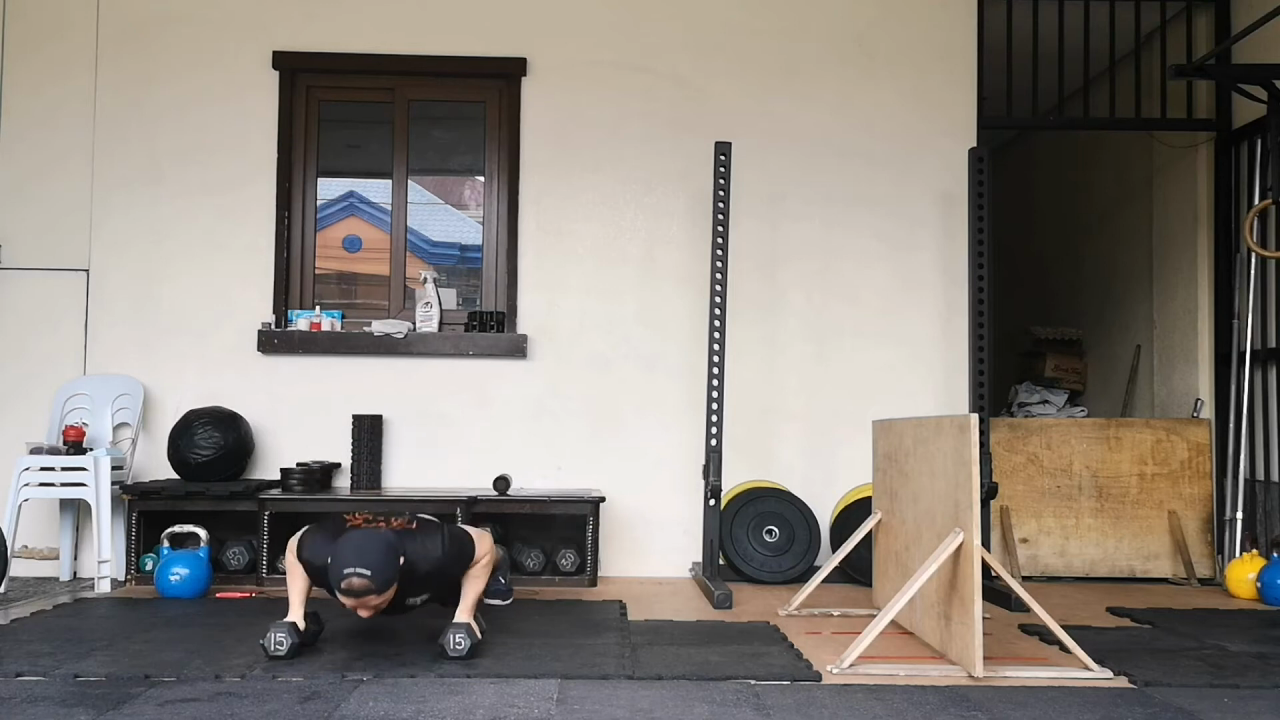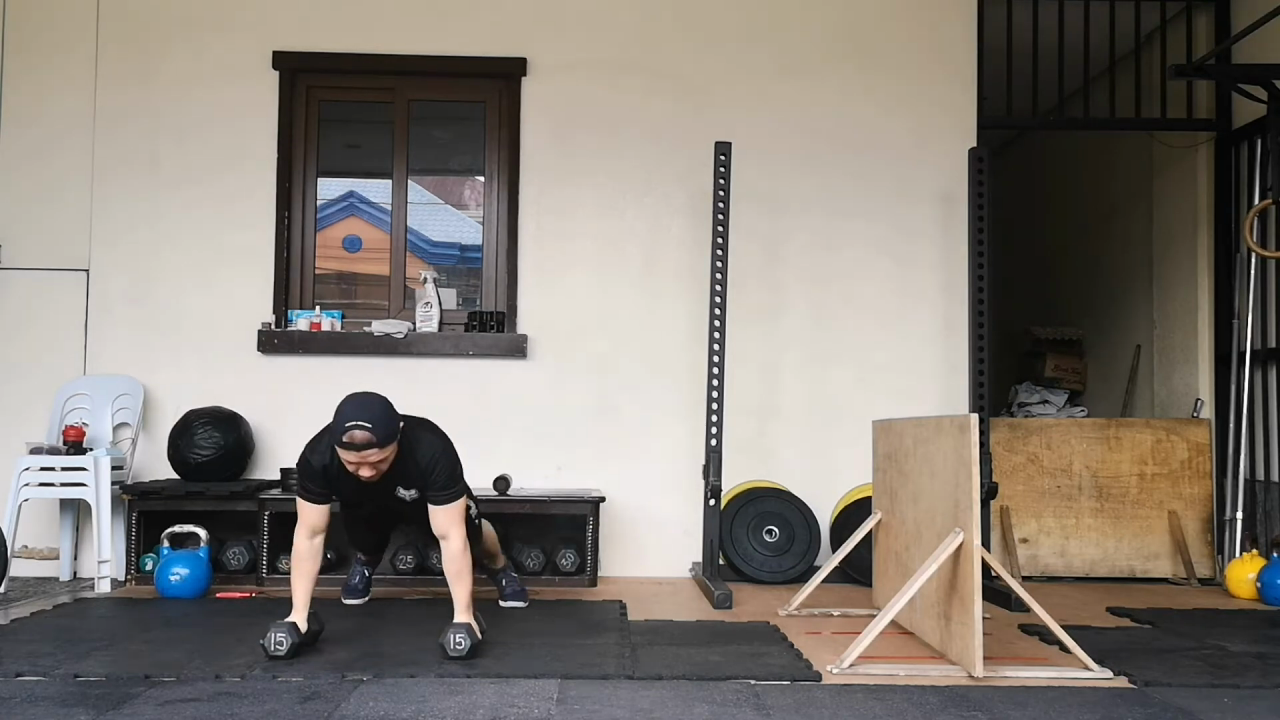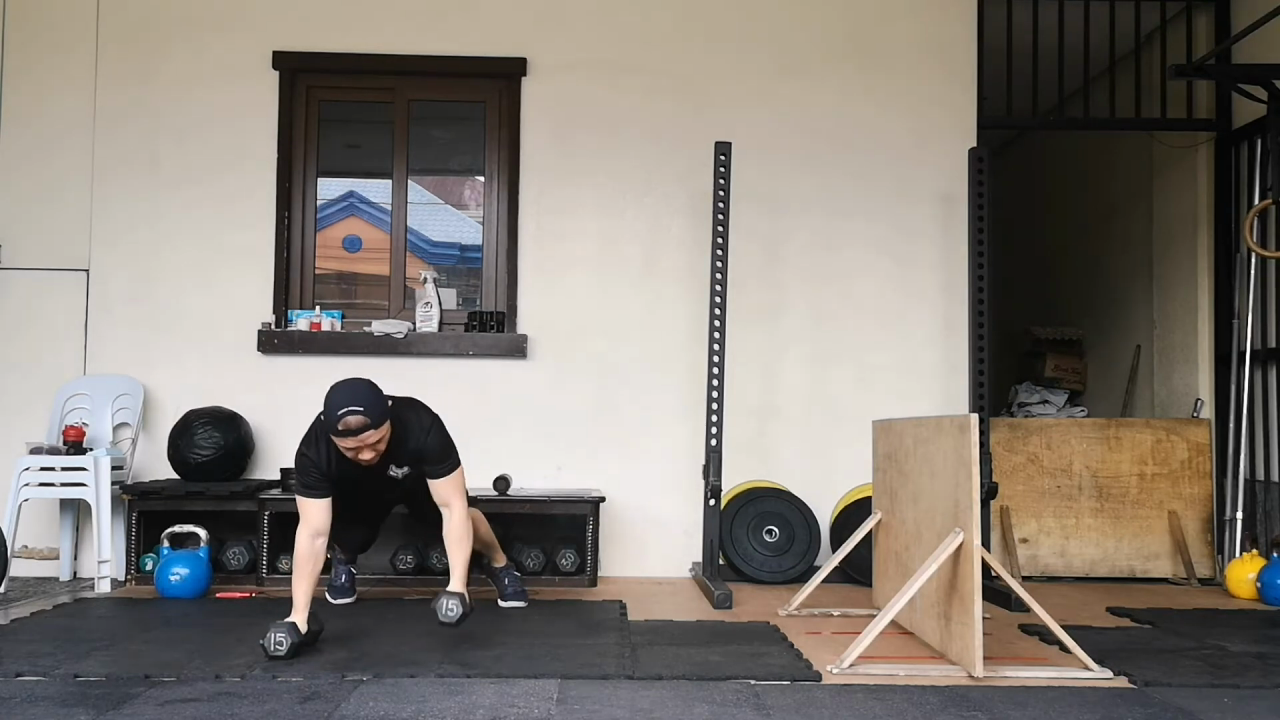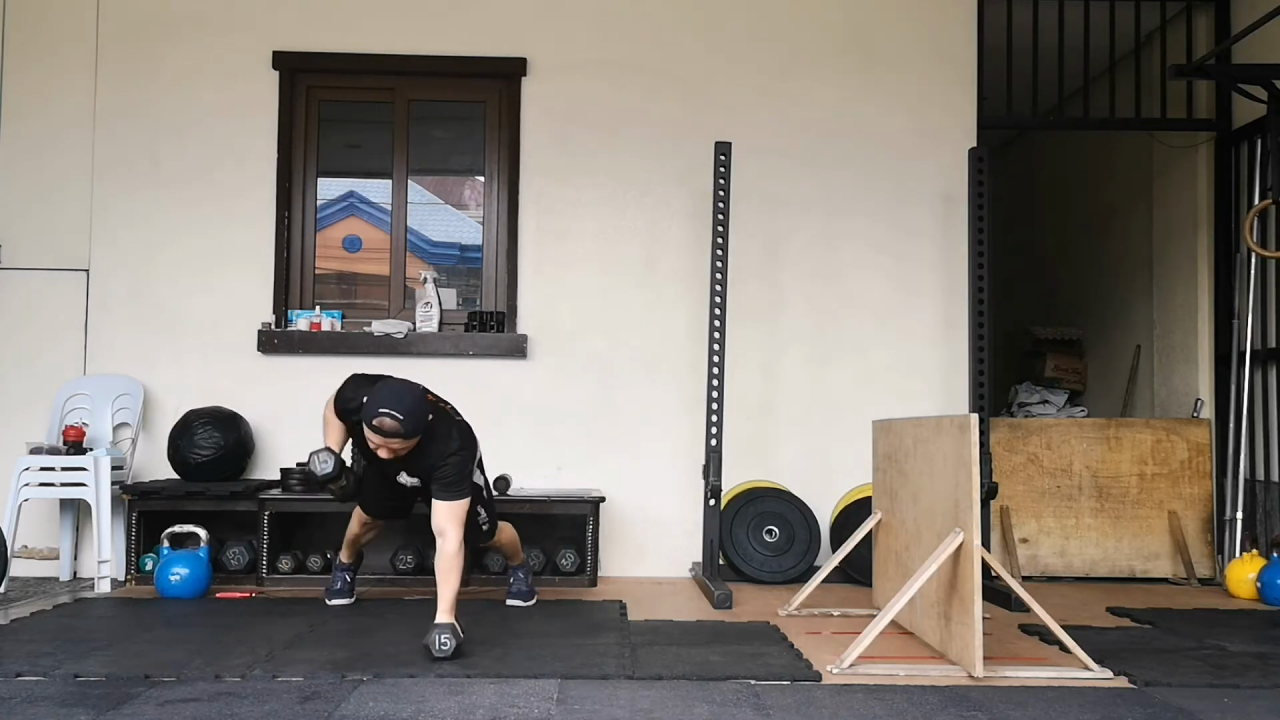
dt=1s
person 1, frame 1
left shoulder: (435, 553)
right shoulder: (318, 551)
left elbow: (483, 551)
right elbow: (296, 548)
left wrist: (465, 614)
right wrist: (295, 612)
left ankle: (498, 561)
person 1, frame 2
left shoulder: (431, 451)
right shoulder: (318, 457)
left elbow: (450, 537)
right elbow: (310, 535)
left wrist: (463, 615)
right wrist: (299, 614)
left ankle: (499, 567)
right ankle: (365, 561)
person 1, frame 3
left shoulder: (421, 426)
right shoulder: (313, 452)
left elbow: (453, 508)
right elbow: (313, 535)
left wrist: (458, 584)
right wrist: (299, 615)
left hip: (417, 475)
left knee: (461, 518)
left ankle: (499, 566)
right ankle: (343, 560)
person 1, frame 4
left shoulder: (451, 448)
right shoulder: (356, 396)
left elbow: (448, 537)
right elbow: (335, 409)
left wrist: (445, 616)
left hip: (451, 468)
left knee: (484, 535)
right knee: (370, 516)
left ankle: (519, 566)
right ankle: (345, 564)
